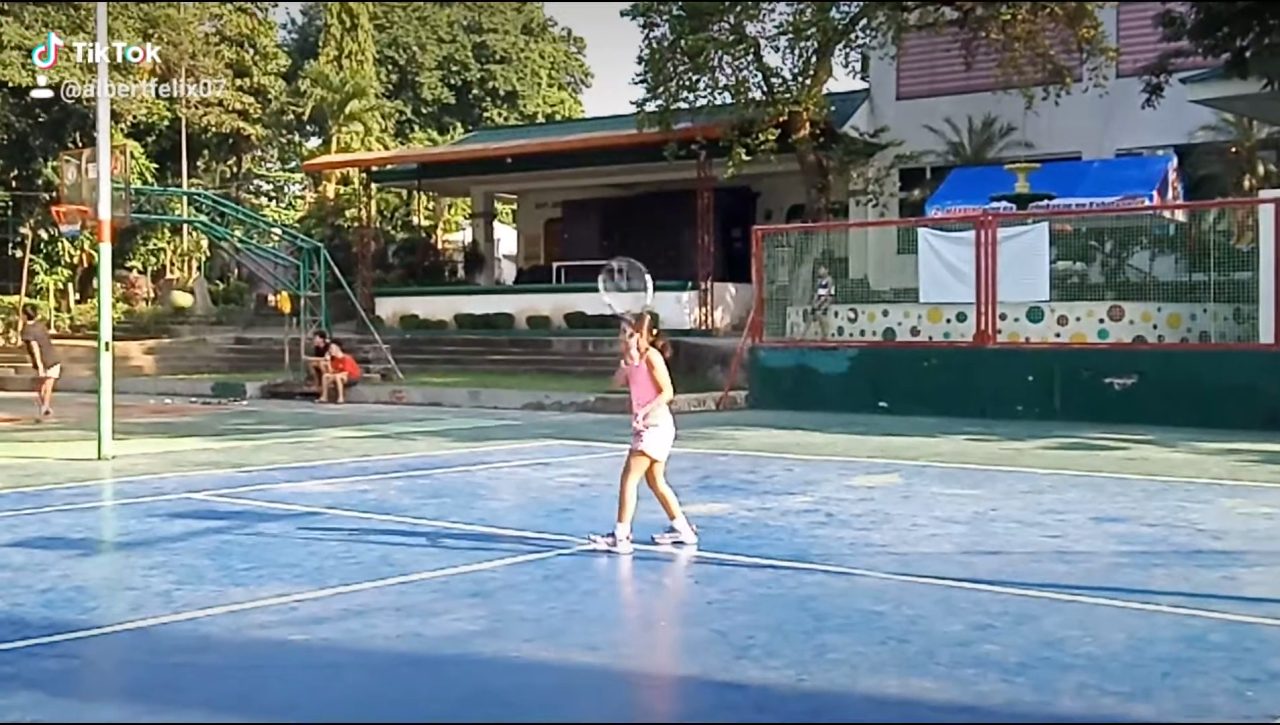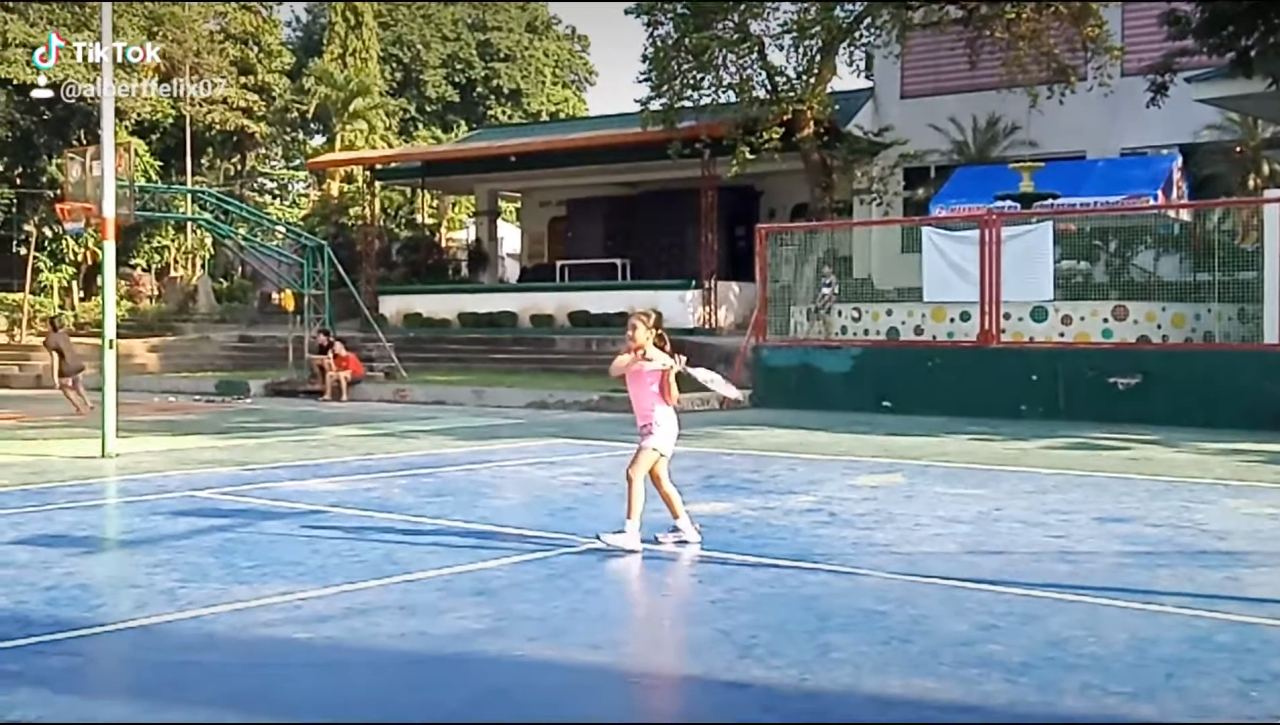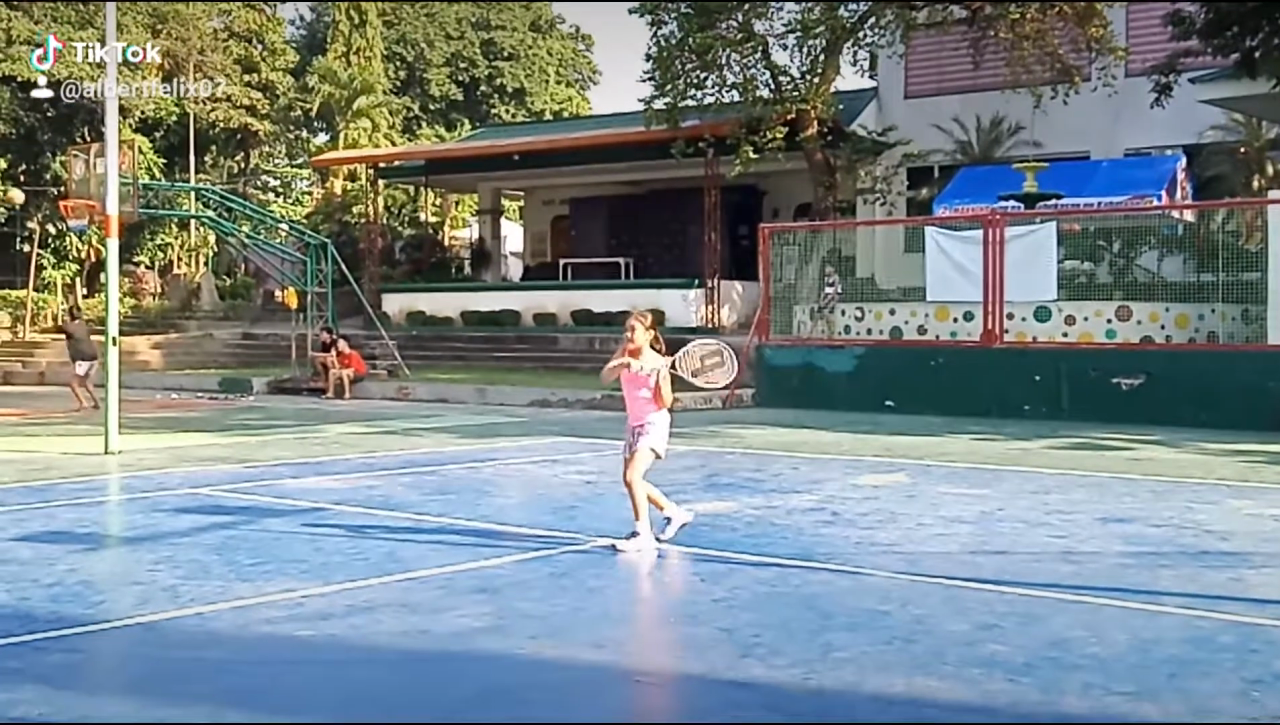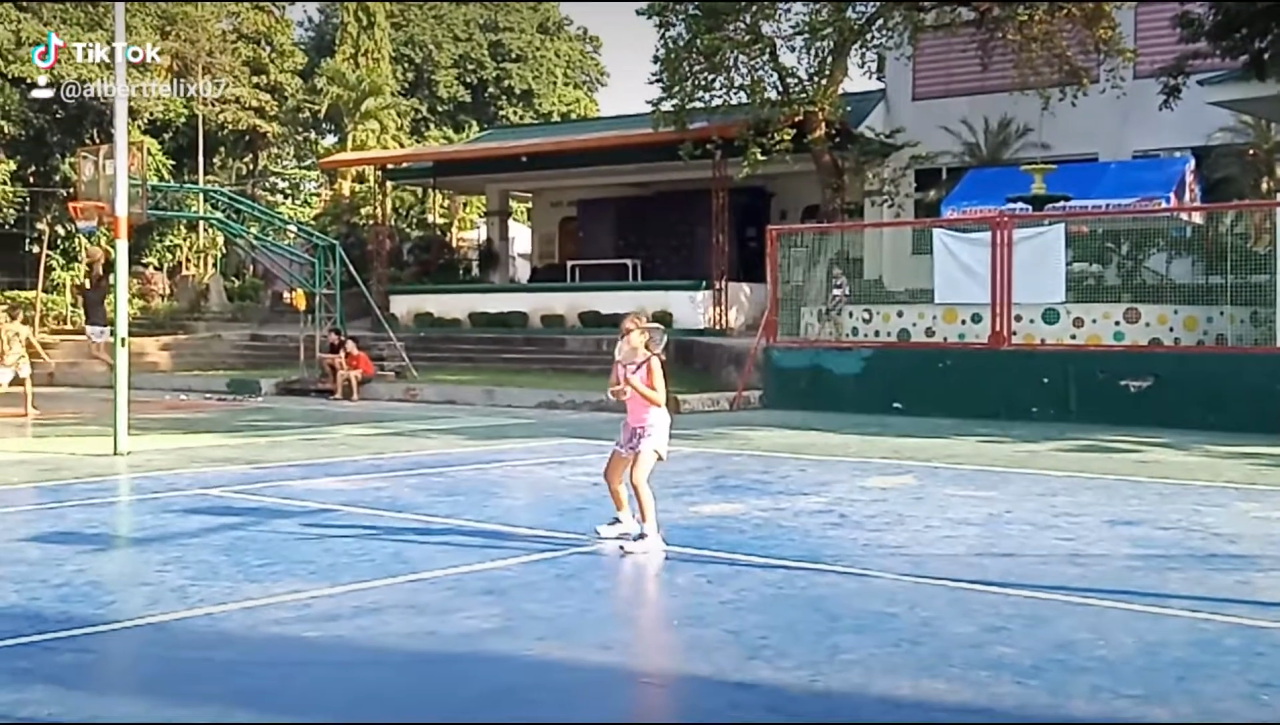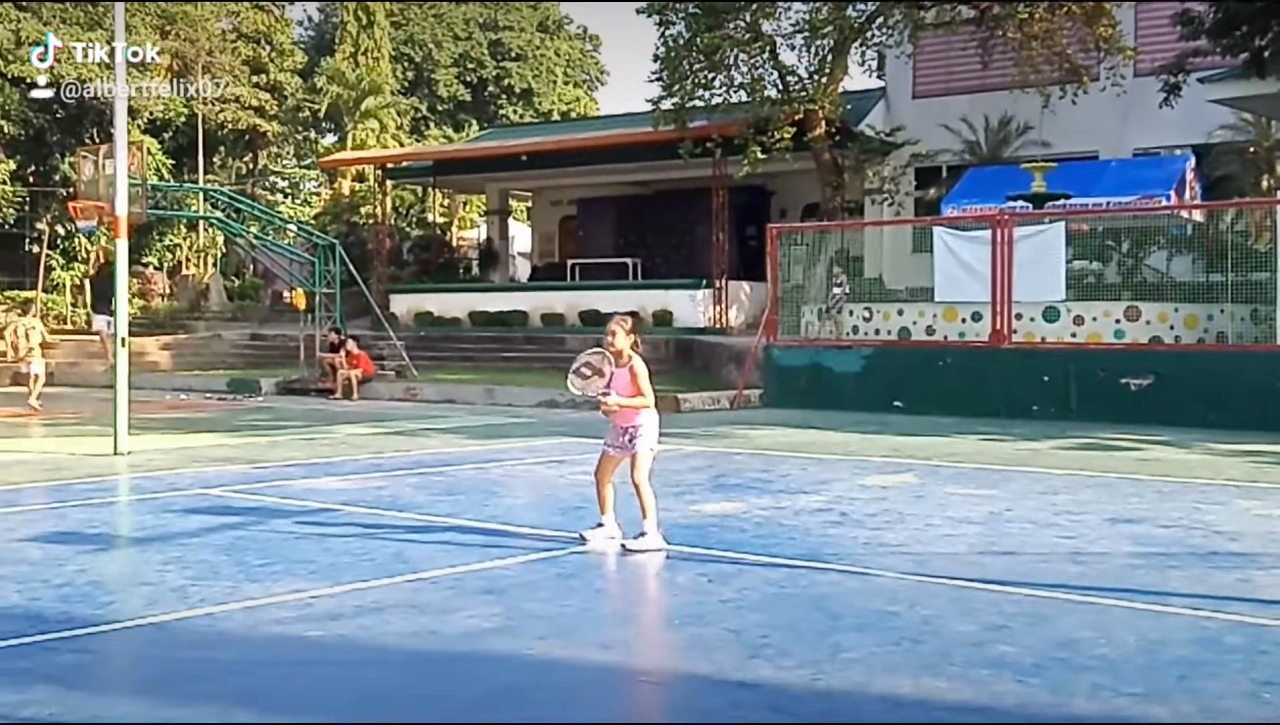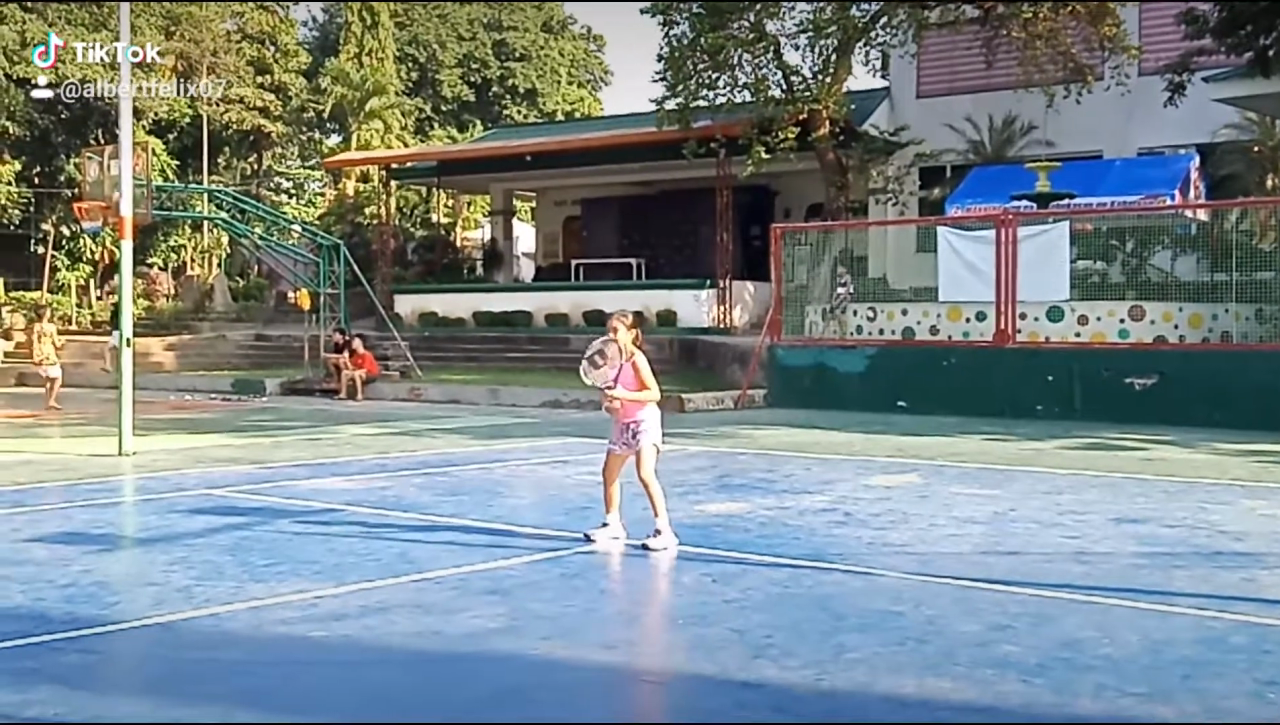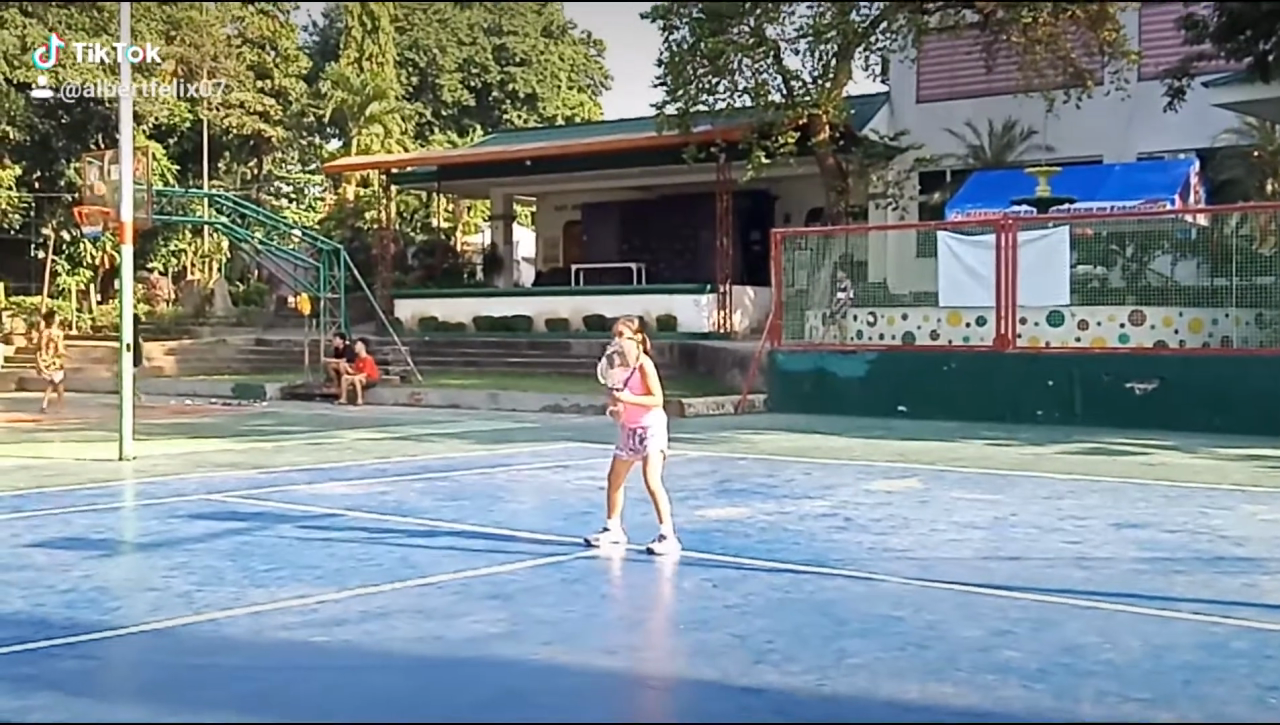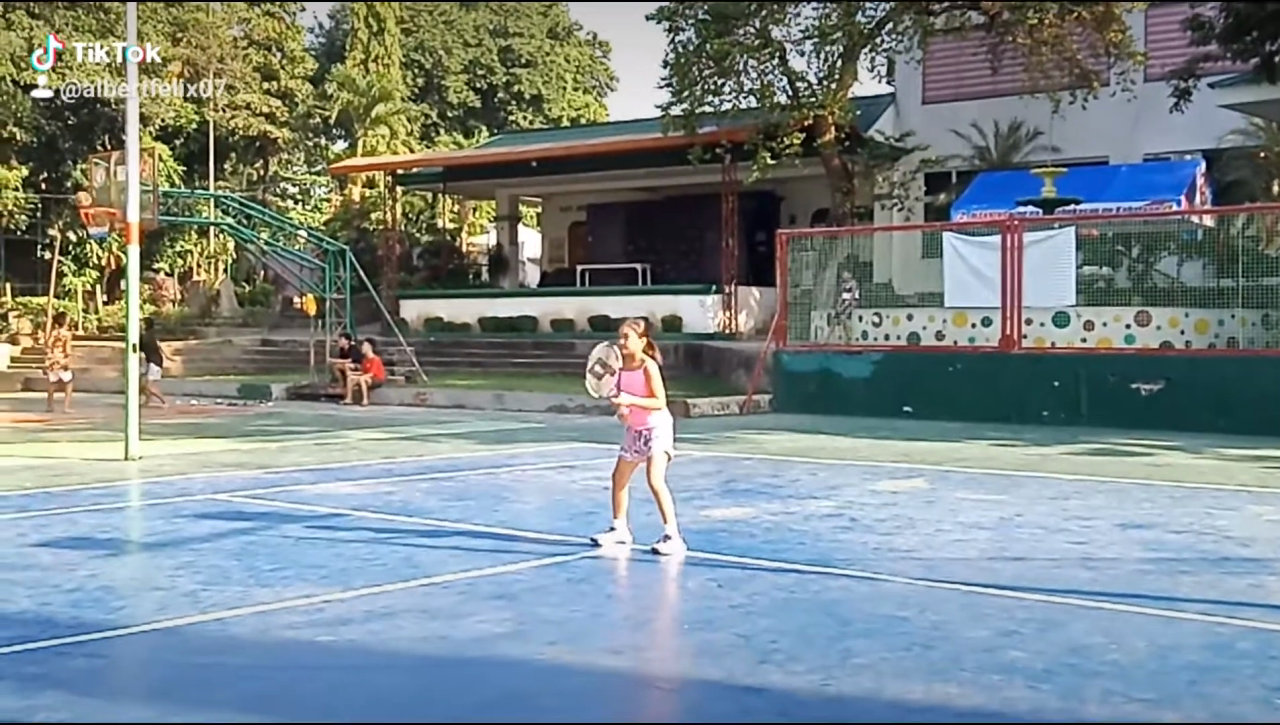
dt=0.2s
person 1, frame 1
left shoulder: (652, 357)
right shoulder: (635, 358)
left elbow: (667, 392)
right elbow: (620, 380)
left wrist: (647, 410)
right wrist: (628, 363)
left hip: (655, 426)
right hip: (647, 427)
left knee: (629, 479)
right knee: (655, 481)
left ankle: (621, 537)
right ankle: (682, 529)
person 1, frame 2
left shoulder: (663, 360)
right shoulder: (632, 354)
left elbow: (672, 399)
right elbow: (614, 370)
left wrist: (671, 375)
right wrist: (639, 358)
left hip: (660, 424)
right hip: (646, 425)
left knee: (634, 473)
right knee: (660, 480)
left ankle: (632, 533)
right ankle: (685, 528)
person 1, frame 3
left shoulder: (659, 362)
right shoulder: (623, 356)
left elbow: (665, 403)
right elbow: (605, 377)
left wrist: (661, 378)
right wrist: (625, 364)
left hip: (653, 425)
right hip: (635, 425)
left knee: (631, 477)
right knee: (634, 480)
left ankle: (643, 534)
right ankle: (675, 514)
person 1, frame 4
left shoulder: (651, 362)
left elbow: (660, 400)
right elbow: (613, 389)
left wrist: (635, 383)
right wrist: (618, 390)
left hip: (654, 426)
right hip: (632, 425)
left knee: (637, 478)
right knee: (611, 475)
left ankle: (651, 535)
right ankle: (625, 520)
person 1, frame 5
left shoulder: (636, 365)
left elbow: (649, 401)
right elbow: (607, 393)
left wrist: (618, 401)
right wrist: (606, 406)
left hip: (642, 426)
right hip: (620, 426)
left knee: (639, 477)
right knee: (601, 474)
left ankle: (651, 533)
right ankle: (609, 524)
person 1, frame 6
left shoulder: (637, 360)
left elbow: (655, 394)
right elbow: (609, 390)
left wrist: (625, 395)
right wrist: (609, 404)
left hip: (645, 422)
right hip: (623, 423)
left knee: (645, 474)
right knee: (609, 473)
left ankle: (664, 530)
right ankle: (613, 524)
person 1, frame 7
left shoulder: (644, 364)
left elbow: (658, 400)
right elbow: (614, 395)
left wrist: (630, 398)
right wrist: (614, 408)
left hip: (651, 427)
right hip: (629, 428)
left knee: (652, 480)
right knee: (614, 478)
left ankle: (668, 536)
right ankle: (614, 529)
person 1, frame 8
left shoulder: (649, 367)
right shoulder: (620, 366)
left elbow: (660, 402)
left wrist: (631, 400)
right wrist: (621, 410)
left hip: (657, 428)
right hip: (635, 429)
left knee: (655, 481)
right knee: (619, 478)
left ankle: (673, 536)
right ankle: (620, 529)
